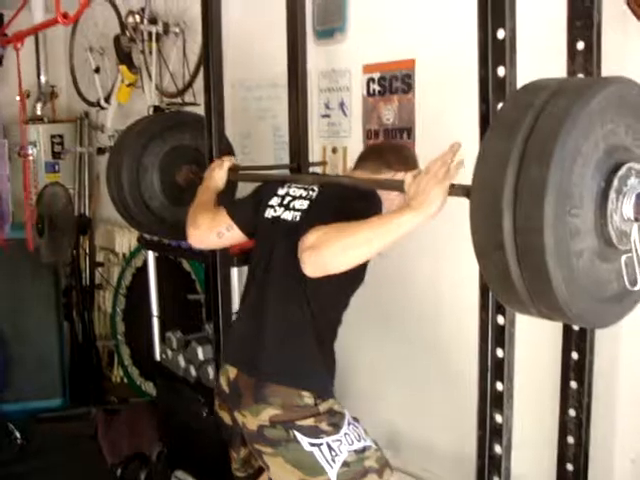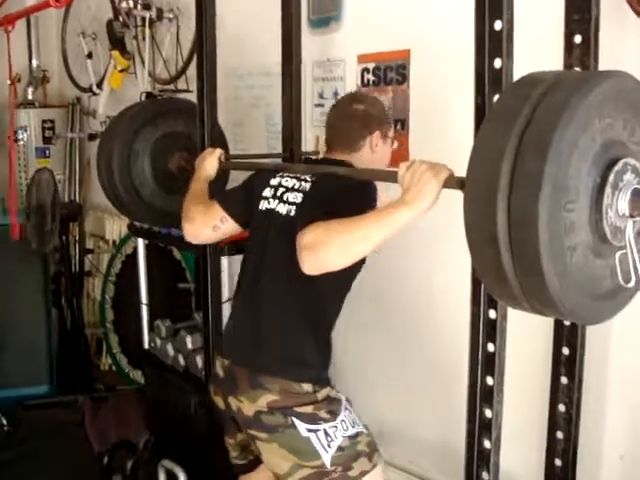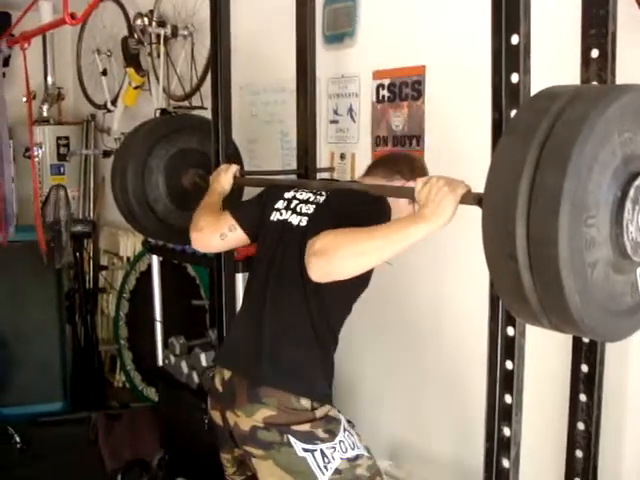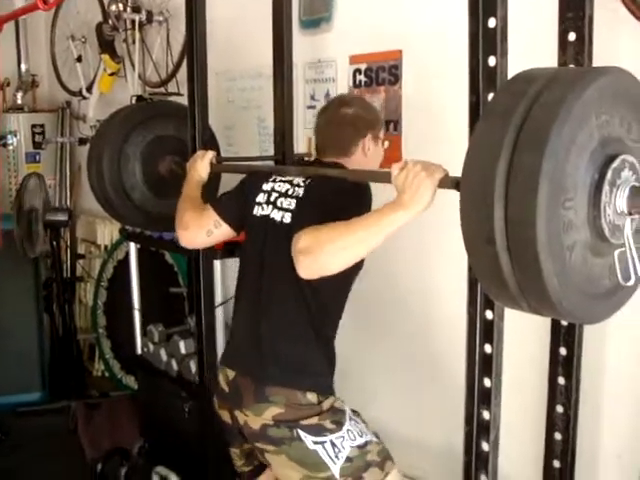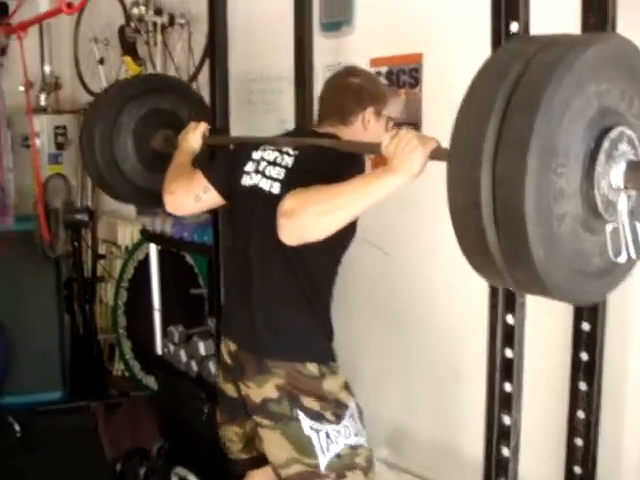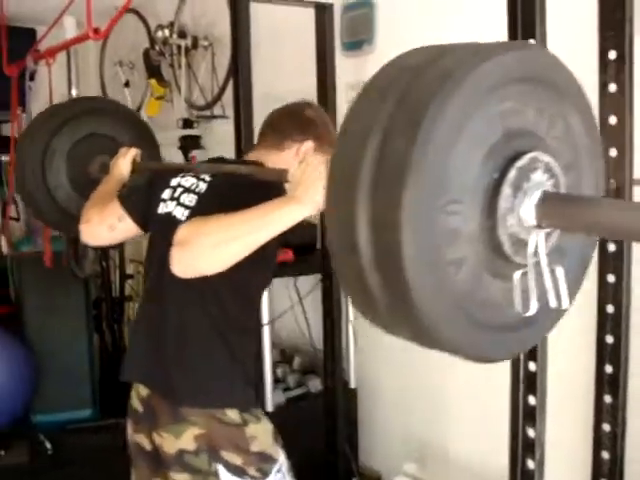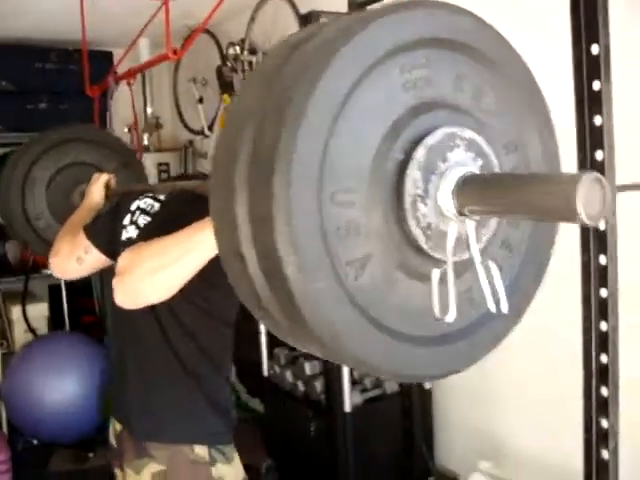
dt=0.7s
person 1, frame 1
left shoulder: (283, 190)
right shoulder: (360, 200)
left elbow: (201, 232)
right elbow: (316, 254)
left wrist: (211, 185)
right wrist: (415, 210)
left hip: (236, 380)
right hip: (288, 398)
person 1, frame 2
left shoulder: (276, 177)
right shoulder: (351, 187)
left elbow: (197, 227)
right elbow: (315, 252)
left wrist: (202, 175)
right wrist: (409, 204)
left hip: (232, 370)
right hip: (286, 386)
person 1, frame 3
left shoulder: (289, 194)
right shoulder: (369, 207)
left elbow: (204, 235)
right elbow: (324, 259)
left wrist: (217, 189)
right wrist: (425, 220)
left hip: (229, 383)
right hip: (286, 404)
person 1, frame 4
left shoulder: (267, 182)
right shoulder: (347, 192)
left elbow: (191, 232)
right elbow: (311, 258)
left wrist: (195, 178)
right wrist: (405, 205)
left hip: (234, 380)
right hip: (288, 395)
person 1, frame 5
left shoulder: (258, 151)
right shoulder: (339, 162)
left elbow: (178, 198)
right elbow: (295, 221)
left wrist: (187, 147)
right wrist: (394, 173)
left hip: (239, 350)
right hip: (292, 366)
person 1, frame 6
left shoulder: (182, 176)
right shoulder: (261, 194)
left elbow: (94, 227)
right elbow: (190, 254)
left wrist: (117, 175)
right wrist: (299, 202)
left hip: (149, 397)
right hip: (210, 413)
person 1, frame 7
left shoulder: (146, 200)
right shoulder: (211, 209)
left elbow: (64, 260)
right elbow: (134, 284)
left wrist: (92, 202)
left hip: (132, 427)
right hip: (181, 444)
